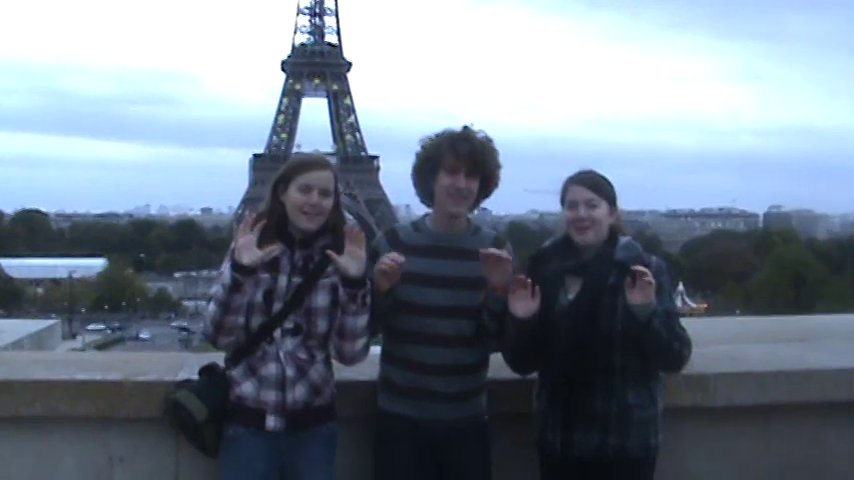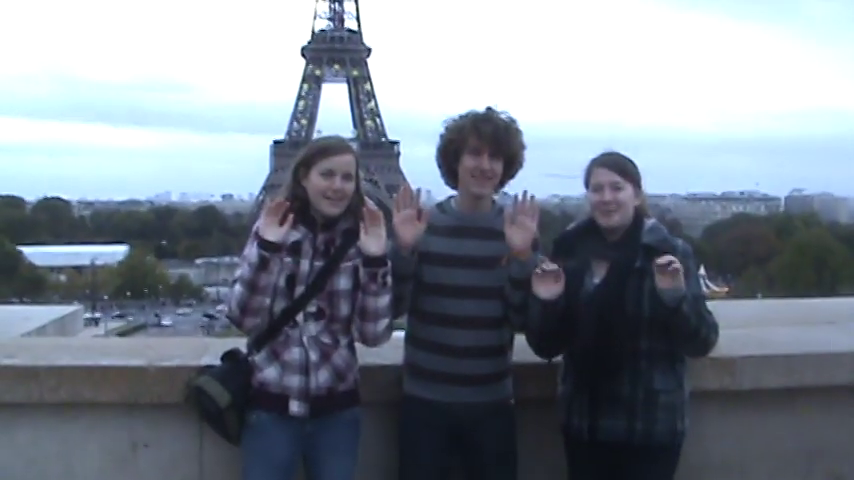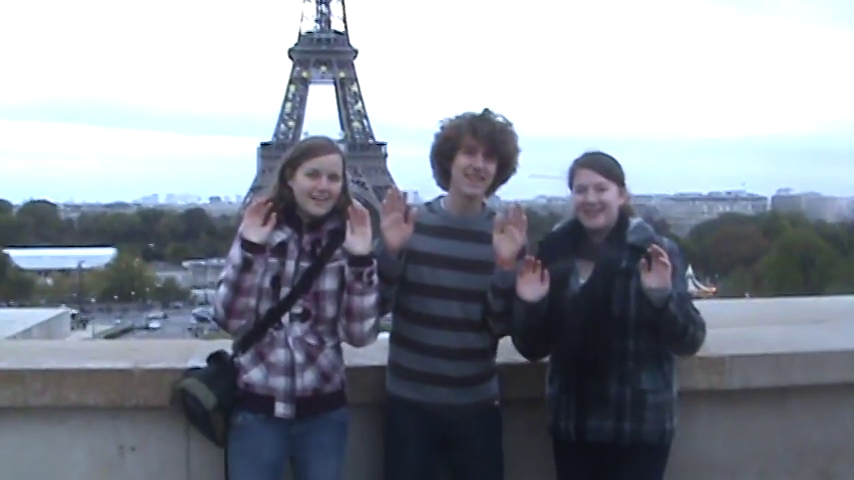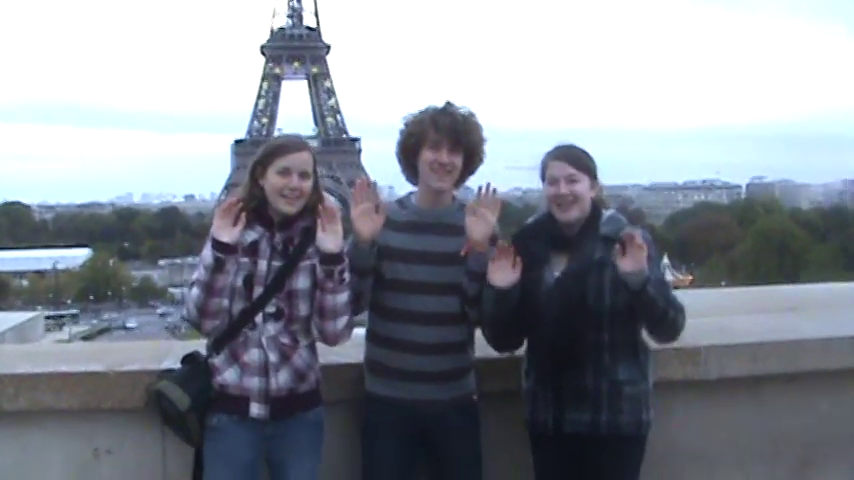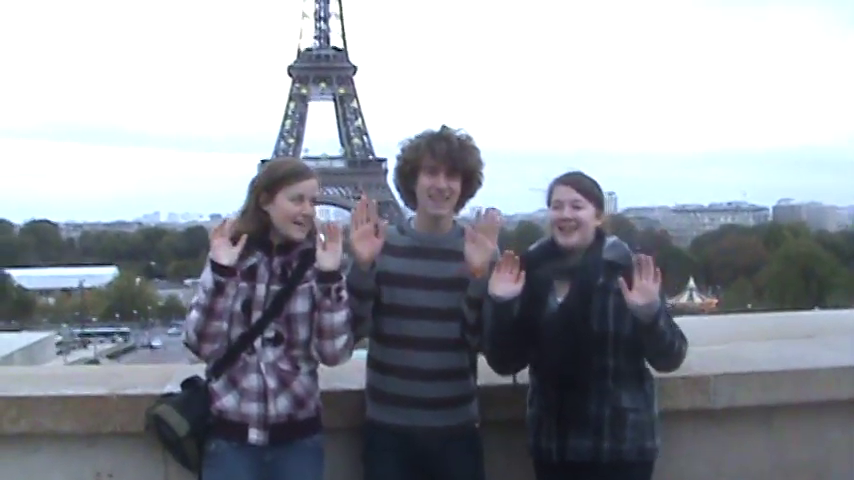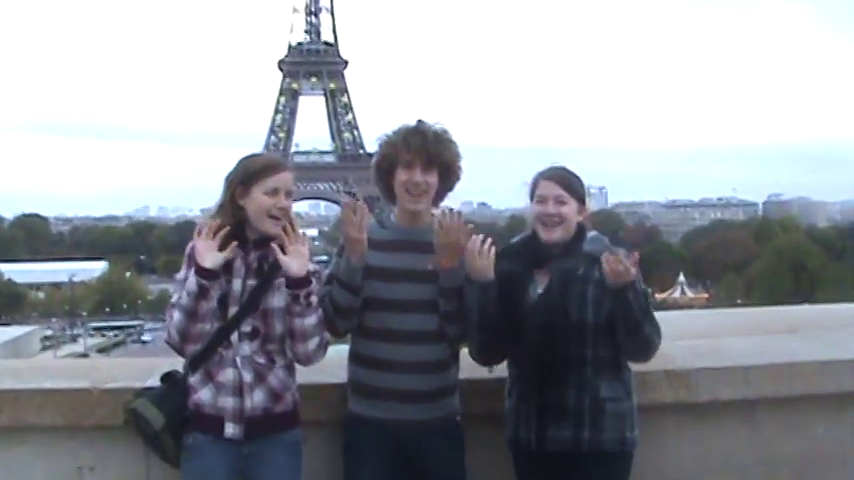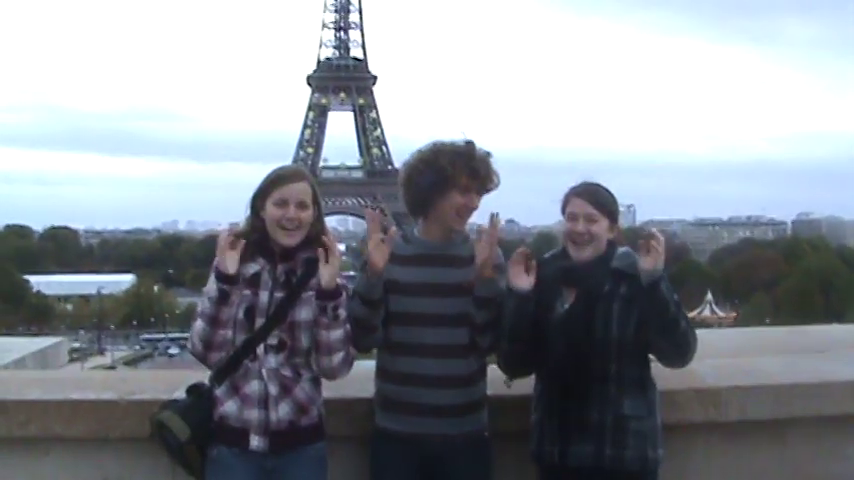
dt=0.7s
person 1, frame 1
left shoulder: (494, 250)
right shoulder: (393, 242)
left elbow: (494, 341)
left wrist: (498, 289)
right wrist: (380, 290)
left hip: (466, 417)
right hip: (400, 414)
person 1, frame 2
left shoulder: (517, 228)
right shoulder: (422, 224)
left elbow: (520, 319)
right elbow: (395, 306)
left wrist: (522, 255)
right wrist: (404, 249)
left hip: (492, 401)
right hip: (425, 398)
person 1, frame 3
left shoulder: (504, 234)
right shoulder: (411, 223)
left elbow: (501, 325)
left wrist: (506, 263)
right wrist: (391, 250)
left hip: (477, 403)
right hip: (410, 400)
person 1, frame 4
left shoulder: (476, 225)
right shoulder: (382, 220)
left elbow: (479, 313)
right elbow: (354, 302)
left wrist: (479, 247)
right wrist: (362, 241)
left hip: (454, 399)
right hip: (388, 397)
person 1, frame 5
left shoulder: (478, 248)
right shoulder: (382, 244)
left elbow: (480, 338)
right elbow: (355, 327)
left wrist: (479, 274)
right wrist: (362, 264)
left hip: (456, 425)
right hip: (389, 424)
person 1, frame 6
left shoulder: (459, 244)
right shoulder: (361, 238)
left elbow: (461, 331)
right elbow: (336, 324)
left wrist: (451, 267)
right wrist: (354, 258)
left hip: (438, 419)
right hip: (370, 418)
person 1, frame 7
left shoulder: (484, 256)
right shoulder: (387, 253)
left elbow: (491, 343)
right elbow: (363, 340)
left wrist: (487, 275)
right wrist: (373, 274)
left hip: (465, 434)
right hip: (397, 433)
person 2, frame 1
left shoulder: (338, 258)
right shoulder: (252, 247)
left elbow: (350, 352)
right elbow: (220, 336)
left wrist: (355, 282)
right wrist: (240, 269)
left hip: (313, 427)
right hip: (249, 423)
person 2, frame 2
left shoulder: (360, 240)
right shoulder: (273, 230)
left elbow: (373, 334)
right elbow: (244, 319)
left wrist: (376, 262)
right wrist: (266, 249)
left hip: (337, 411)
right hip: (272, 407)
person 2, frame 3
left shoulder: (345, 240)
right shoulder: (259, 230)
left elbow: (360, 333)
right elbow: (231, 320)
left wrist: (360, 260)
right wrist: (249, 248)
left hip: (323, 412)
right hip: (258, 409)
person 2, frame 4
left shoulder: (317, 239)
right shoulder: (232, 232)
left elbow: (334, 332)
right elbow: (204, 320)
left wrist: (332, 257)
right wrist: (221, 249)
left hip: (298, 412)
right hip: (233, 410)
person 2, frame 5
left shoulder: (315, 262)
right shoulder: (230, 254)
left elbow: (334, 352)
right elbow: (204, 345)
left wrist: (329, 277)
right wrist: (220, 272)
left hip: (298, 436)
right hip: (232, 435)
person 2, frame 6
left shoulder: (294, 259)
right shoulder: (205, 252)
left elbow: (309, 352)
right elbow: (184, 343)
left wrist: (299, 281)
right wrist: (204, 274)
left hip: (275, 431)
right hip: (209, 429)
person 2, frame 7
left shoulder: (322, 272)
right shoulder: (234, 263)
left elbow: (334, 366)
right elbow: (208, 353)
left wrist: (330, 291)
right wrist: (225, 280)
left hip: (301, 443)
right hip: (234, 441)
person 3, frame 1
left shoulder: (643, 269)
right shoulder: (546, 268)
left elbow: (675, 358)
right elbow: (523, 363)
left wrist: (647, 312)
right wrist: (521, 322)
left hip: (626, 441)
right hip: (559, 438)
person 3, frame 2
left shoulder: (668, 253)
right shoulder: (570, 251)
left elbow: (702, 342)
right elbow: (547, 347)
left wrist: (676, 296)
right wrist: (545, 303)
left hip: (651, 425)
right hip: (584, 422)
person 3, frame 3
left shoulder: (654, 251)
right shoulder: (556, 252)
left elbow: (689, 341)
right elbow: (533, 348)
left wrist: (662, 295)
right wrist: (529, 305)
left hip: (639, 426)
right hip: (572, 424)
person 3, frame 4
left shoulder: (622, 244)
right shoulder: (529, 246)
left elbow: (669, 326)
right elbow: (505, 339)
left wrist: (640, 280)
right wrist: (500, 293)
left hip: (615, 416)
right hip: (549, 416)
person 3, frame 5
left shoulder: (625, 272)
right shoulder: (531, 272)
left elbow: (668, 357)
right elbow: (505, 362)
left wrist: (648, 312)
right wrist: (501, 304)
left hip: (620, 443)
right hip: (553, 442)
person 3, frame 6
left shoulder: (605, 265)
right shoulder: (512, 266)
left elbow: (642, 348)
right elbow: (486, 352)
left wrist: (624, 289)
right wrist: (482, 284)
left hip: (600, 433)
right hip: (531, 433)
person 3, frame 7
left shoulder: (636, 279)
right shoulder: (545, 279)
left elbow: (678, 353)
right elbow: (514, 365)
left wrist: (653, 282)
right wrist: (519, 298)
left hip: (624, 450)
right hip: (556, 448)
